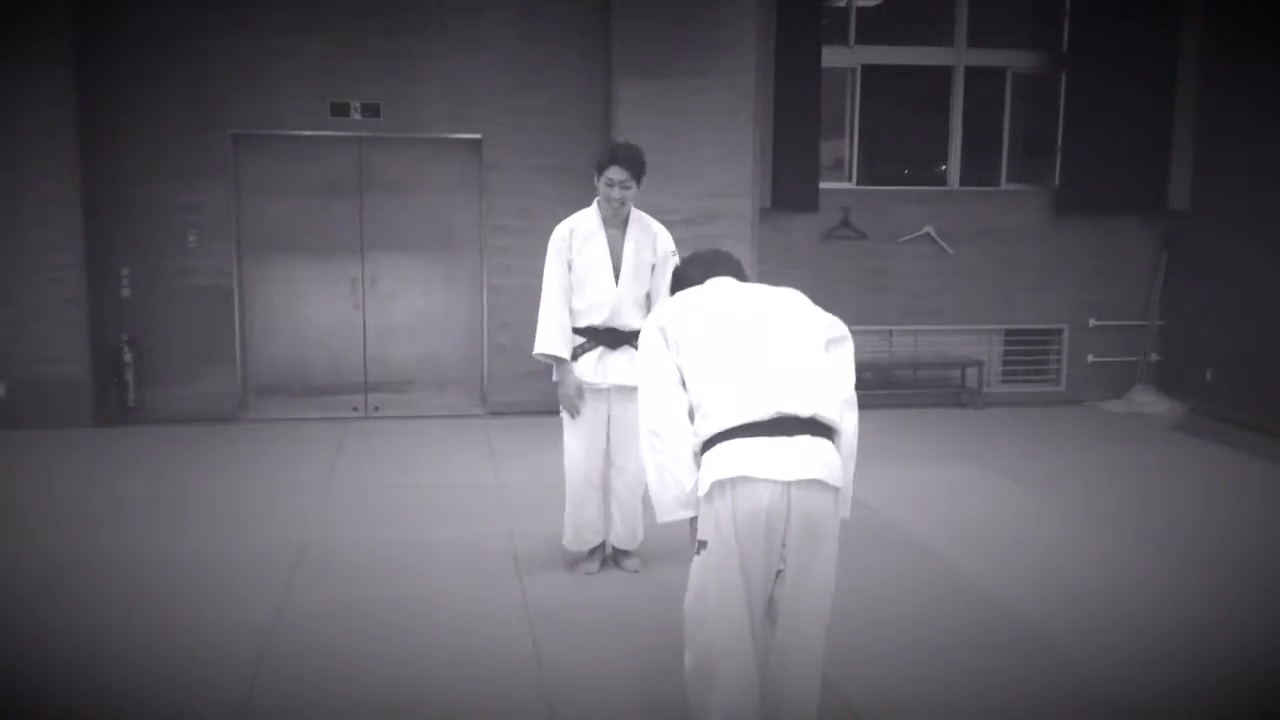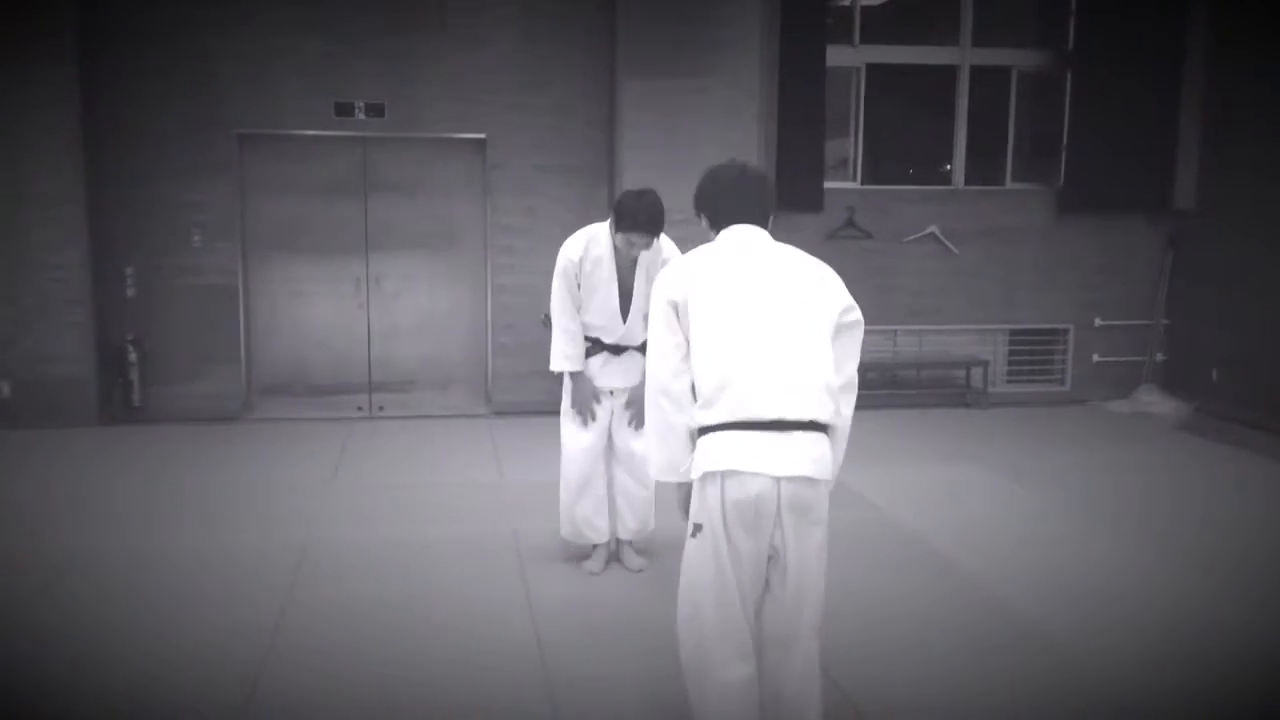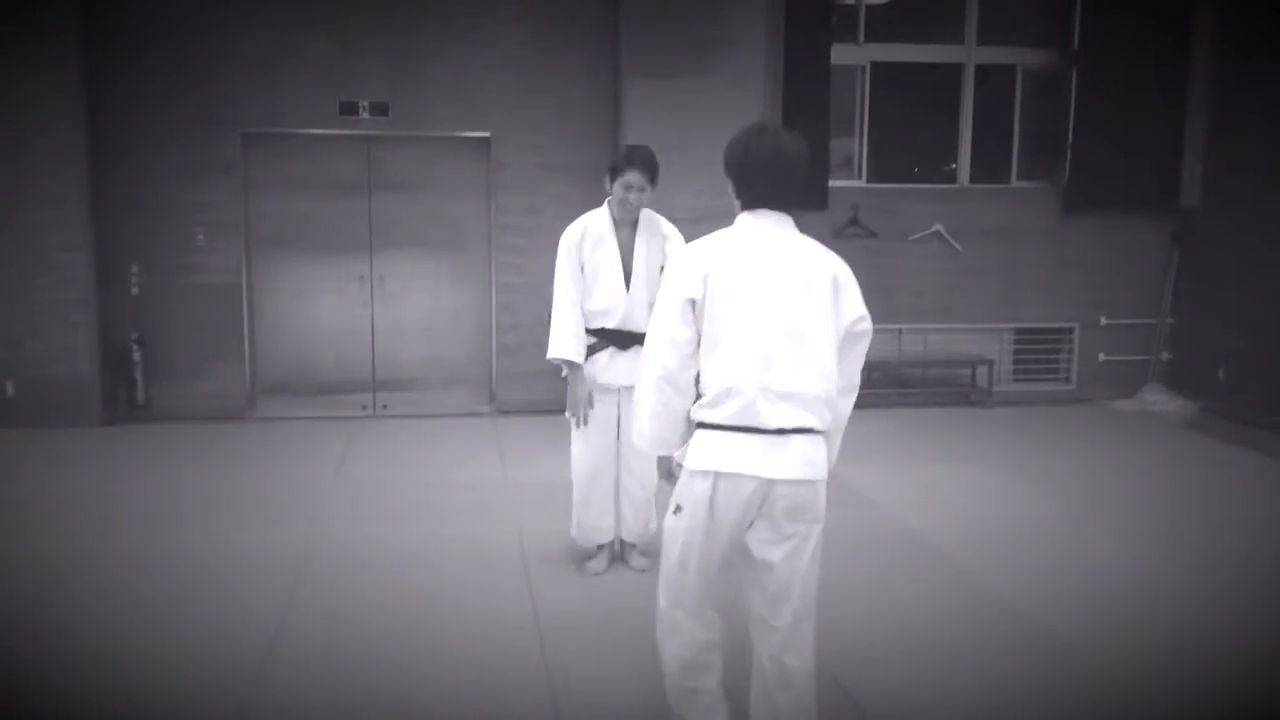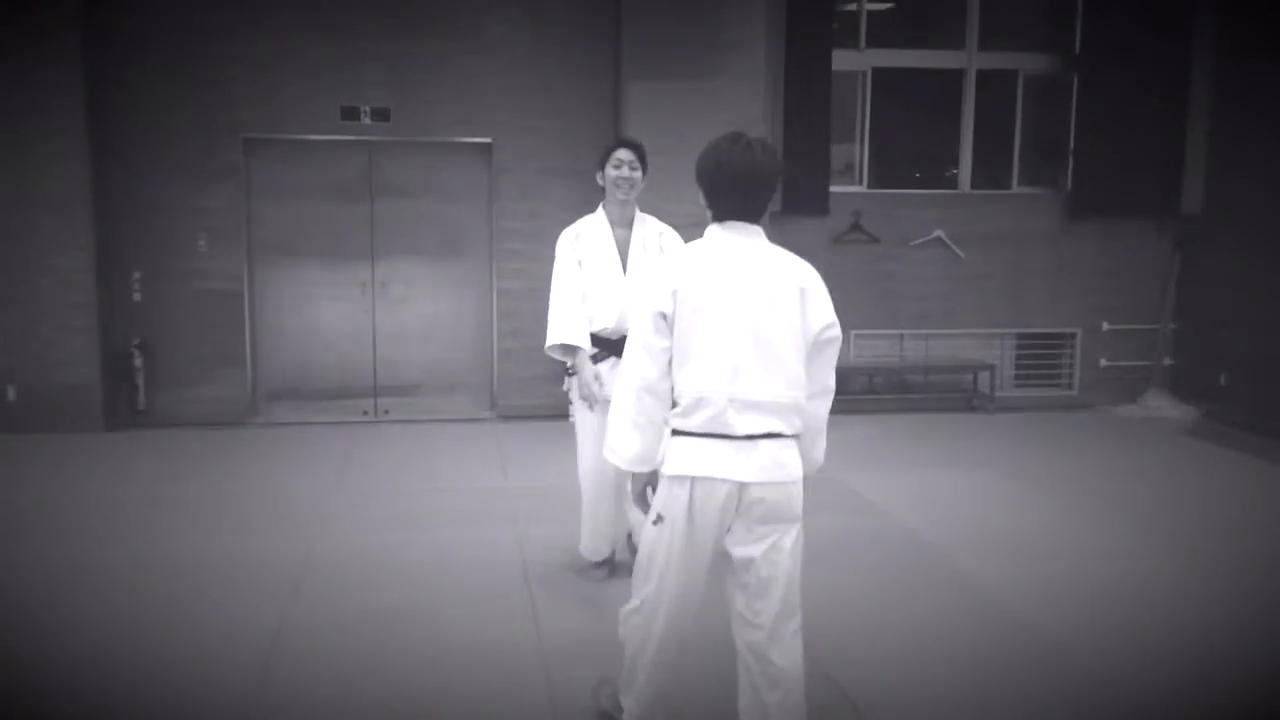
dt=0.3s
person 1, frame 1
left shoulder: (670, 314)
right shoulder: (799, 304)
left elbow: (664, 421)
right elbow: (843, 403)
left wrist: (687, 506)
right wrist: (837, 501)
left hip: (737, 470)
right hip: (817, 467)
left knee: (721, 638)
right knee: (799, 634)
person 1, frame 2
left shoulder: (683, 274)
right shoulder: (818, 272)
left elbow: (667, 384)
right elbow: (843, 380)
left wrist: (681, 472)
left hip: (730, 460)
right hip: (807, 458)
left knee: (717, 628)
right knee: (794, 627)
person 1, frame 3
left shoulder: (701, 258)
right shoulder: (832, 269)
left elbow: (669, 363)
right elbow: (845, 377)
left wrist: (666, 441)
left hip: (720, 456)
right hip: (800, 463)
left knee: (685, 601)
right knee: (786, 620)
person 1, frame 4
left shoulder: (676, 271)
right shoulder: (801, 277)
left elbow: (645, 377)
right elbow: (818, 384)
left wrist: (640, 461)
right wrist: (803, 460)
left hip: (697, 463)
right hip: (775, 467)
left knee: (656, 601)
right knee: (772, 623)
person 2, frame 1
left shoulder: (656, 236)
right shoulder: (568, 233)
left elbow: (665, 306)
right elbow: (555, 303)
right wrist: (562, 368)
left hip: (635, 363)
right hip: (583, 359)
left knee: (630, 462)
right knee: (583, 462)
left ankle: (623, 542)
right ankle: (591, 543)
person 2, frame 2
left shoulder: (667, 256)
right shoulder: (576, 251)
right elbow: (565, 318)
left wrist: (648, 386)
right wrist: (578, 379)
left hip: (637, 365)
right hip: (589, 361)
left knee: (636, 457)
right knee: (581, 457)
left ankle: (627, 538)
right ankle: (598, 540)
person 2, frame 3
left shoulder: (666, 235)
right shoulder: (579, 234)
right elbow: (568, 306)
right wrist: (575, 375)
left hip: (644, 358)
right hip: (595, 357)
left knee: (641, 459)
right knee: (592, 459)
left ankle: (631, 540)
right ankle: (601, 541)
person 2, frame 4
left shoulder: (663, 237)
right shoulder: (575, 237)
right elbow: (567, 302)
right wrist: (581, 364)
right hip: (595, 366)
right knee: (597, 471)
right ankle: (601, 551)
